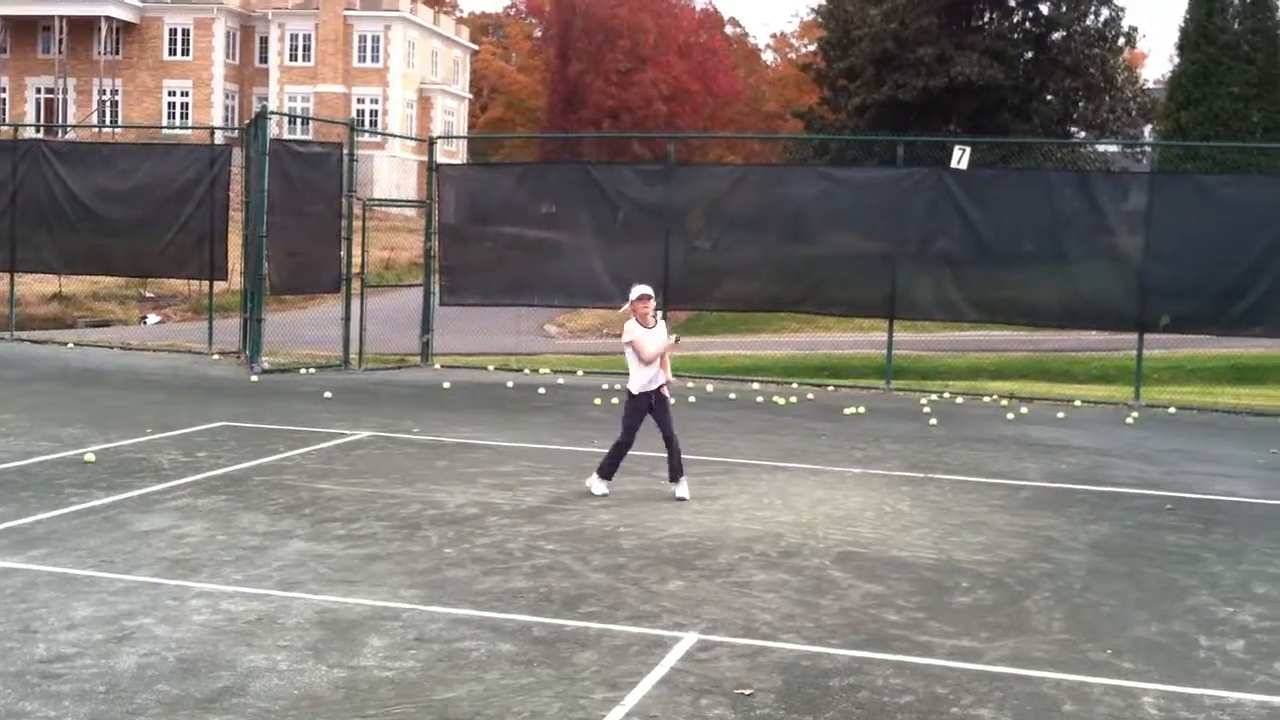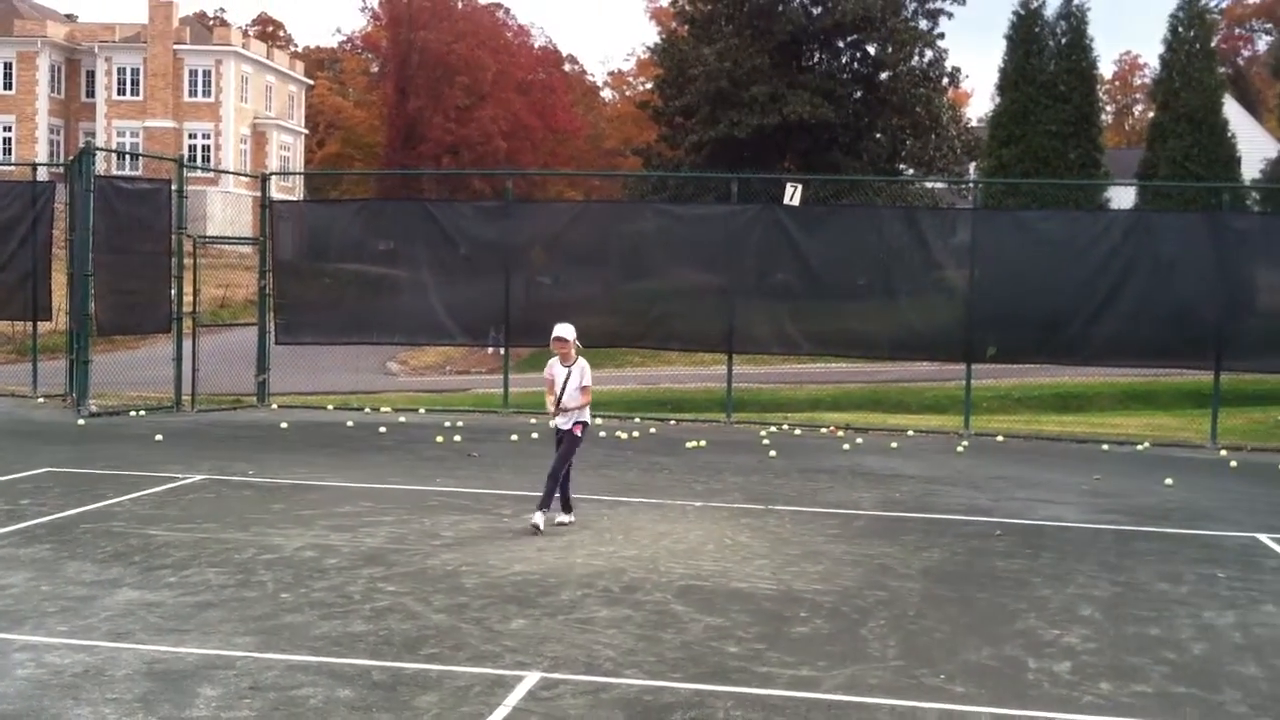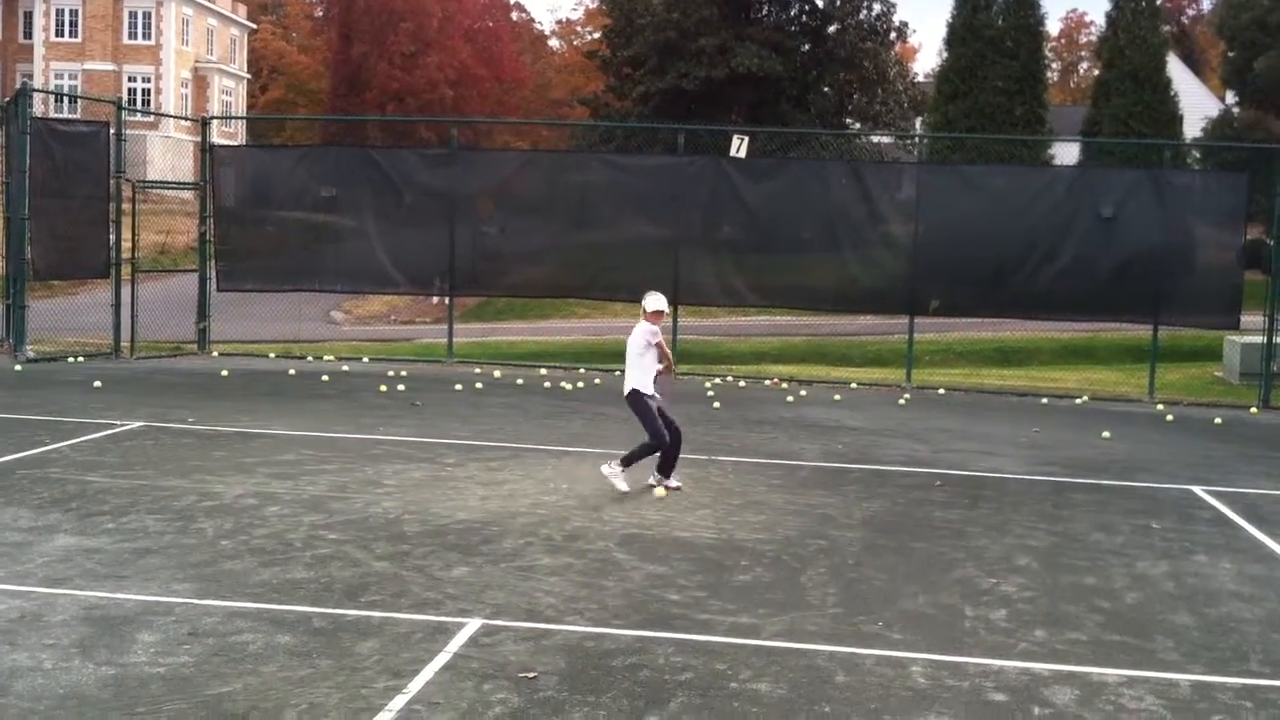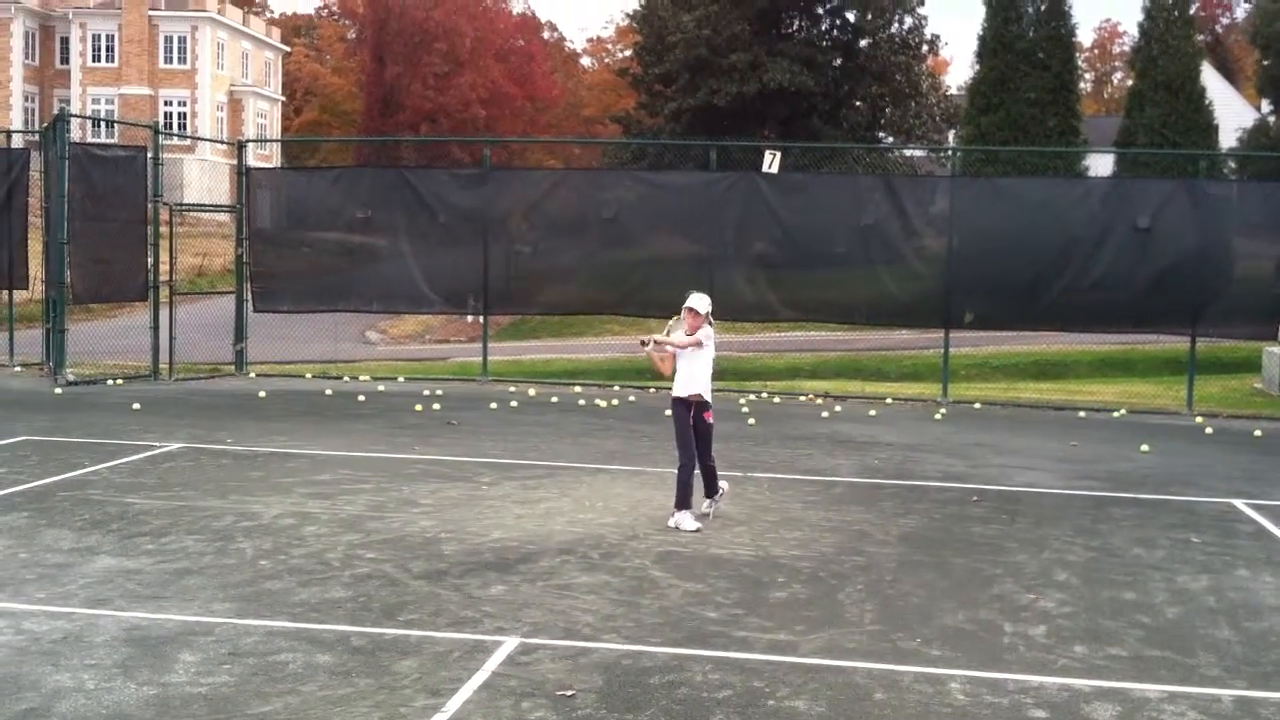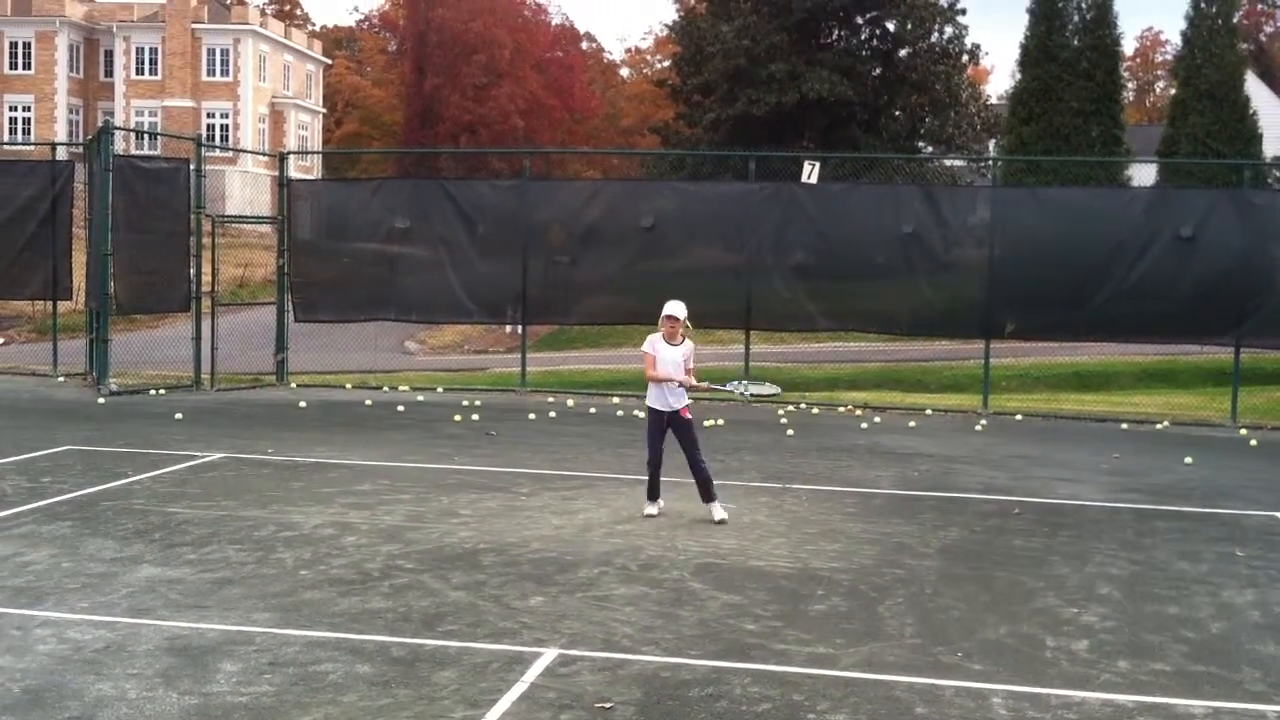
dt=1s
person 1, frame 1
left shoulder: (661, 325)
right shoulder: (630, 327)
left elbow: (664, 356)
right elbow: (646, 358)
left wrist: (666, 374)
right wrist: (668, 344)
left hip: (659, 389)
right hip: (638, 391)
left knee: (670, 436)
right knee: (625, 439)
left ankle: (678, 481)
right ankle: (599, 478)
person 1, frame 2
left shoulder: (582, 365)
right shoulder: (552, 364)
left elbow: (587, 398)
right elbow: (550, 393)
left wrist: (569, 407)
right wrist: (551, 407)
left hip: (578, 422)
right hip: (560, 423)
left knee: (557, 468)
right knee: (561, 469)
left ankle: (542, 512)
right ankle: (567, 511)
person 1, frame 3
left shoulder: (644, 330)
right shoulder: (649, 329)
right elbow: (666, 356)
left wrist: (658, 369)
right wrist: (669, 368)
left hip: (647, 392)
right hip: (637, 392)
left knee: (674, 434)
right knee: (659, 439)
left ankle: (662, 476)
right ankle: (618, 467)
person 1, frame 4
left shoulder: (706, 332)
right shoulder: (675, 338)
left elbow: (684, 343)
right elbow: (667, 372)
left wrist: (659, 339)
right wrist: (652, 352)
left hip: (702, 402)
right hip: (680, 401)
left knee: (705, 457)
right knee: (687, 458)
left ankle: (714, 492)
right ankle: (681, 512)
person 1, frame 5
left shoulder: (688, 345)
right shoulder: (653, 340)
left elbow: (690, 374)
right elbow: (650, 374)
left wrist: (696, 383)
right wrist: (676, 378)
left hip: (680, 407)
right hip: (657, 407)
left knee: (695, 457)
right knee: (654, 458)
left ankle: (711, 502)
right ankle: (652, 500)
